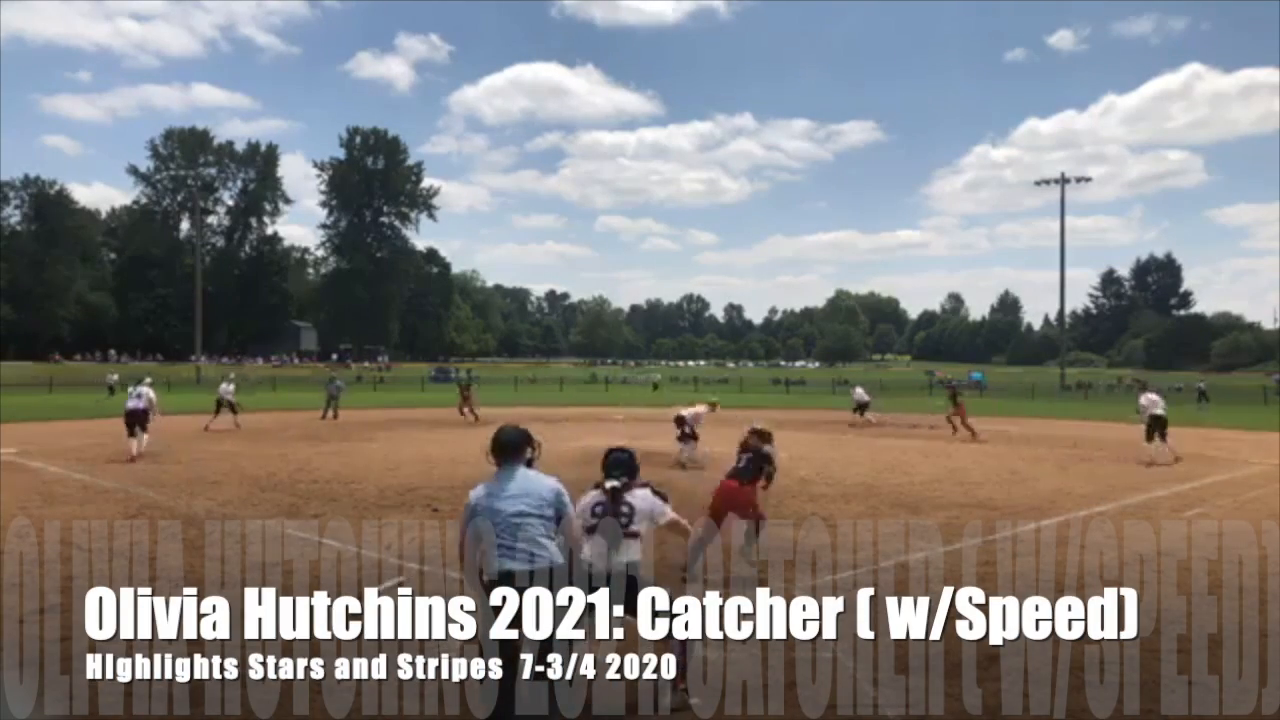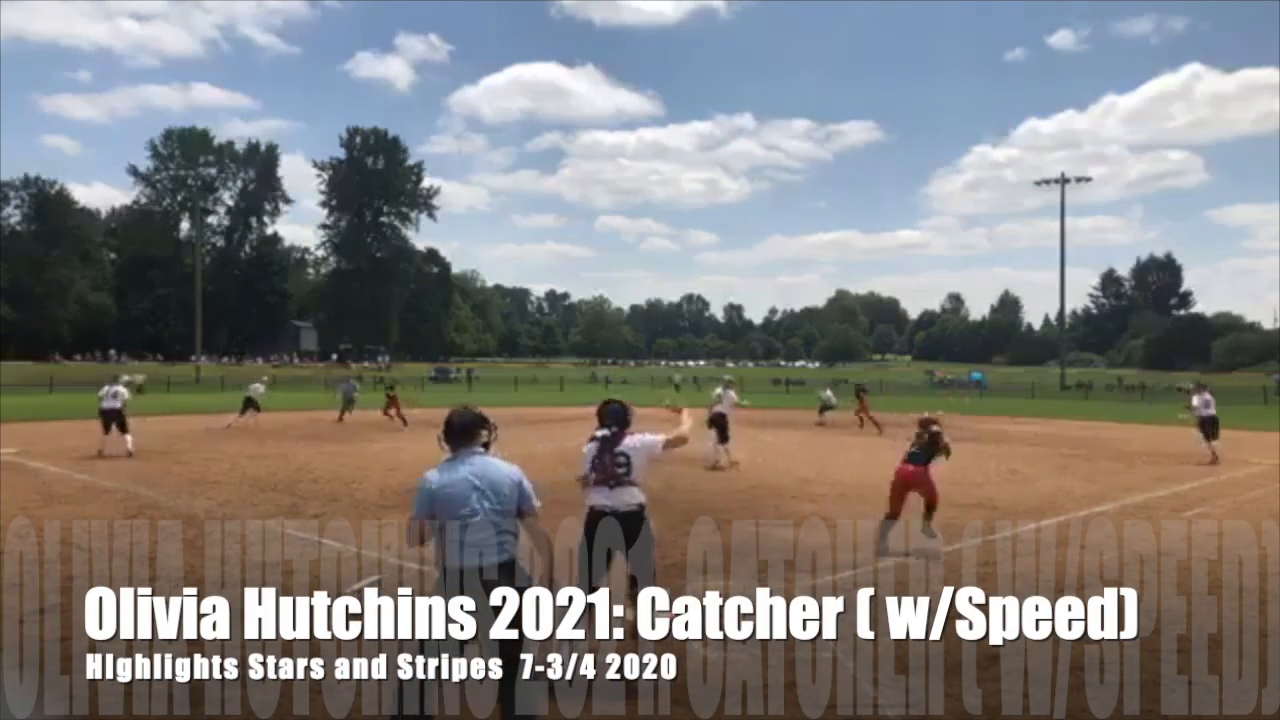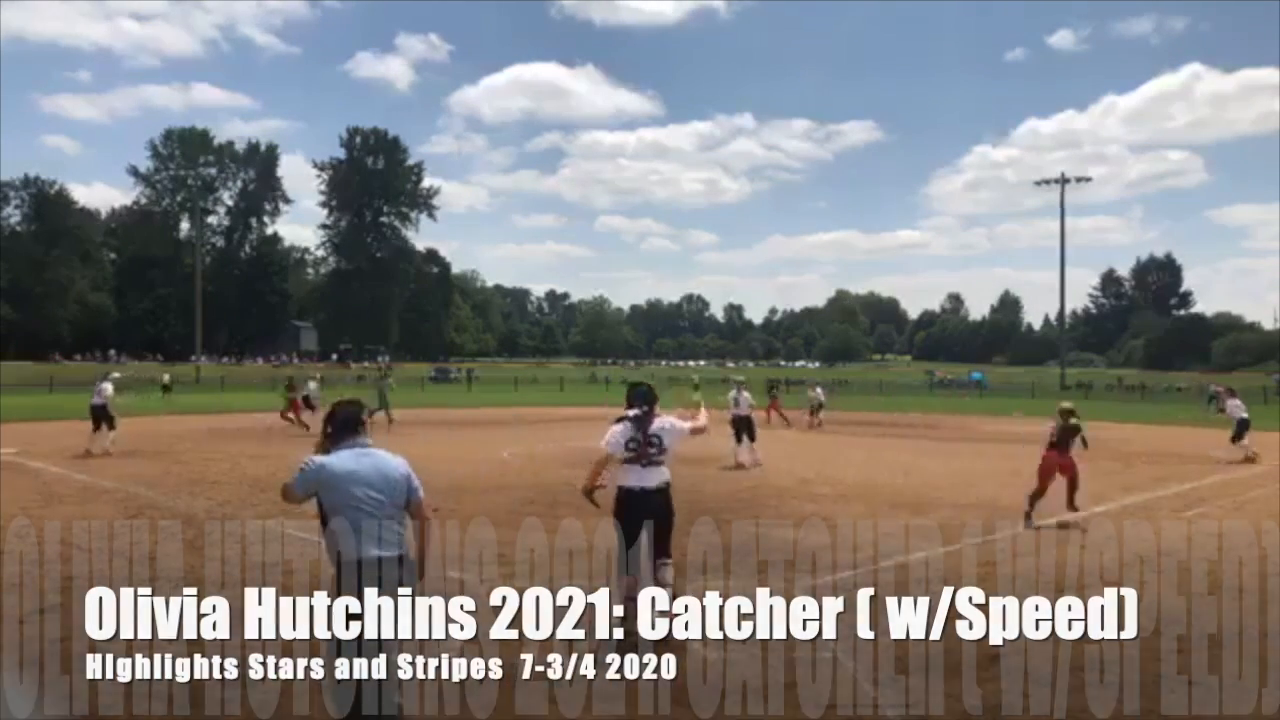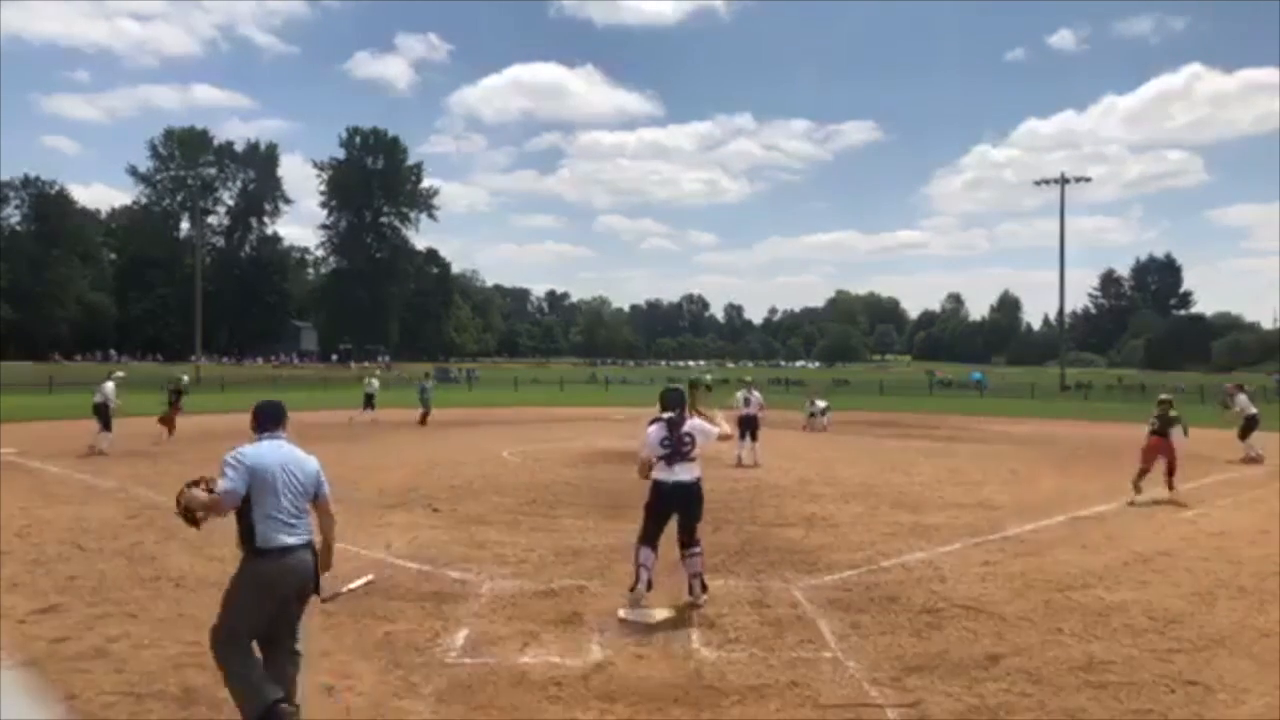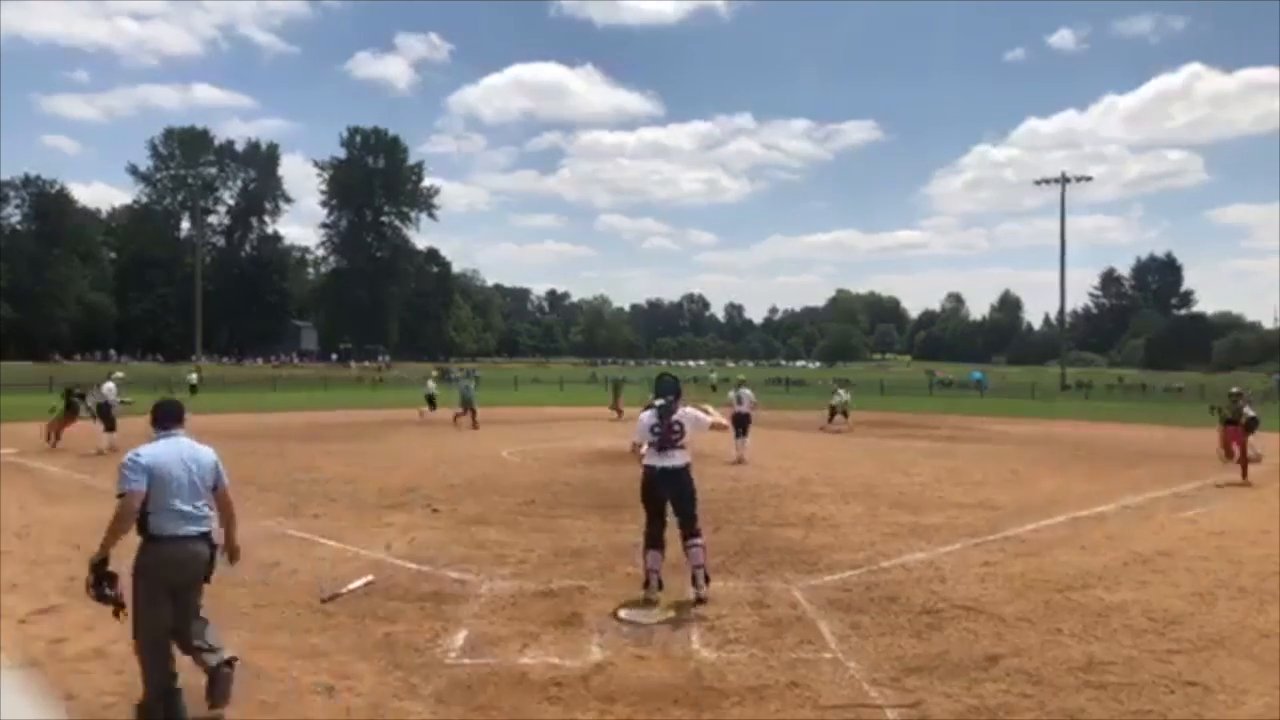
dt=0.5s
person 1, frame 1
left shoulder: (478, 496)
right shoulder: (551, 486)
left elbow: (466, 553)
right elbow: (573, 538)
left wrist: (482, 592)
left hip: (501, 583)
right hip: (548, 580)
left knee: (506, 664)
right knee: (547, 662)
person 1, frame 2
left shoulder: (433, 480)
right shoulder: (510, 473)
left elbow: (414, 538)
right elbow: (537, 529)
right wrist: (549, 572)
left hip: (455, 581)
right hip: (505, 576)
right knee: (512, 664)
person 1, frame 3
left shoulder: (322, 466)
right shoulder: (397, 464)
left elbow: (288, 494)
right elbow: (423, 516)
right wrist: (420, 562)
left hip: (357, 574)
right hip: (399, 571)
left knee: (361, 657)
right knee: (378, 650)
person 1, frame 4
left shoulder: (243, 457)
right shoulder: (308, 461)
left elbow: (222, 505)
right elbow: (326, 512)
left wrist: (193, 499)
right wrist: (327, 548)
left hip: (264, 563)
right hip: (303, 561)
left knee: (228, 639)
right knee: (282, 644)
person 1, frame 5
left shoulder: (140, 457)
right shoulder: (207, 454)
left elbow: (129, 509)
right elbow: (225, 500)
left wrist: (104, 548)
right wrist: (231, 537)
left hip: (160, 551)
right hip: (199, 548)
left knee: (151, 628)
right knee: (187, 618)
right ankle: (217, 662)
person 2, frame 1
left shoulder: (589, 499)
right shoulder: (645, 497)
right elbow: (685, 530)
left hip: (590, 578)
right hip: (626, 579)
right ankle: (680, 684)
person 2, frame 2
left shoulder: (591, 449)
right shoulder: (639, 443)
left elbow: (584, 480)
right elbow: (682, 437)
right wrist: (685, 413)
left hip: (598, 521)
right hip: (632, 519)
left knee: (587, 584)
right knee: (642, 574)
person 2, frame 3
left shoulder: (619, 430)
right shoulder: (666, 425)
left elbow: (600, 465)
right elbow: (701, 426)
left wrist: (588, 485)
right wrist: (702, 409)
left hip: (629, 496)
right hip: (658, 495)
left knee: (627, 554)
right knee: (662, 550)
left ankle: (632, 613)
person 2, frame 4
left shoulder: (653, 430)
right shoulder: (696, 426)
left elbow: (642, 468)
right elbow: (727, 434)
left wrist: (648, 471)
right wrist: (716, 419)
left hip: (662, 490)
right hip: (690, 490)
left knee: (647, 538)
right knee: (689, 539)
left ankle: (640, 585)
right ankle: (697, 593)
person 2, frame 5
left shoulder: (646, 417)
right shoulder: (690, 415)
left elbow: (636, 449)
right elbow: (723, 426)
right wrist: (709, 409)
left hip: (653, 477)
right hip: (679, 476)
left knee: (654, 531)
right knee: (690, 528)
left ankle: (652, 589)
right ankle: (700, 586)
